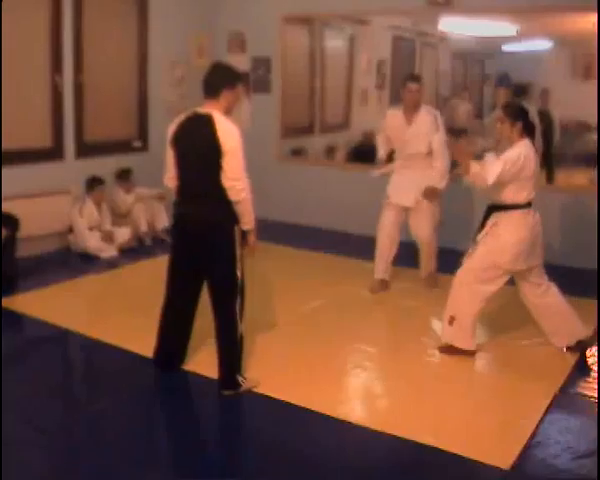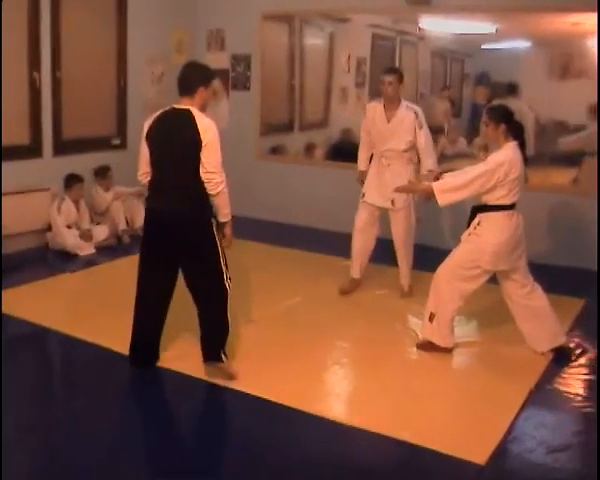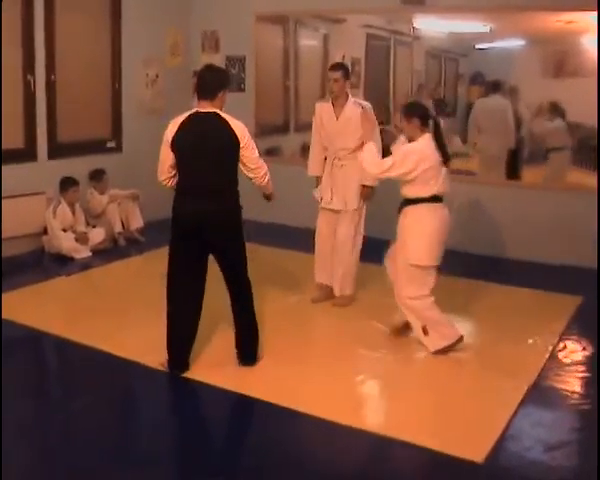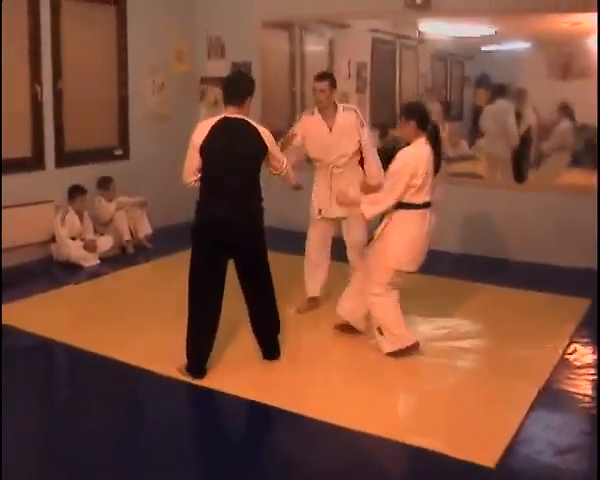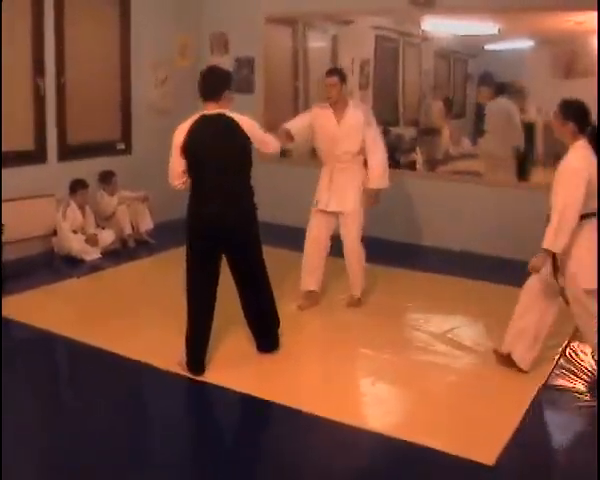
dt=0.7s
person 1, frame 1
left shoulder: (180, 126)
right shoulder: (226, 129)
left elbow: (172, 178)
right elbow: (237, 186)
right wrist: (249, 226)
left hip: (185, 218)
right hip: (218, 222)
left knee: (181, 291)
right knee: (227, 298)
left ankle: (167, 357)
right ankle: (230, 377)
person 1, frame 2
left shoulder: (154, 123)
right shoulder: (205, 126)
left elbow: (144, 174)
right elbow: (214, 180)
right wrist: (225, 220)
left hip: (159, 212)
right hip: (193, 214)
left knee: (153, 285)
right knee: (211, 285)
left ankle: (142, 354)
right ankle: (214, 355)
person 1, frame 3
left shoulder: (176, 127)
right shoulder: (234, 128)
left elbow: (165, 176)
right elbow: (259, 172)
right wrist: (268, 191)
left hip: (186, 214)
right hip: (224, 214)
left knee: (183, 287)
right knee: (238, 282)
left ankle: (178, 359)
right ankle: (248, 352)
person 1, frame 4
left shoulder: (204, 129)
right shoulder: (260, 134)
left elbow: (190, 176)
right elbow: (281, 167)
right wrist: (293, 181)
left hip: (211, 218)
right hip: (247, 218)
left knee: (205, 289)
right knee: (258, 282)
left ankle: (196, 363)
right ankle: (270, 347)
person 1, frame 5
left shoulder: (185, 130)
right shoulder: (243, 125)
left elbow: (177, 180)
right elbow: (272, 146)
right wrist: (276, 137)
left hip: (203, 217)
right hip: (240, 214)
left knee: (200, 287)
right knee: (253, 277)
left ankle: (195, 360)
right ankle: (268, 339)
person 2, frame 1
left shoulder: (517, 155)
right shoulder: (525, 150)
left elbow: (488, 179)
right elbow: (496, 172)
left wrist: (467, 163)
right wrist: (471, 165)
left hip: (508, 227)
right hip: (524, 223)
left knee: (468, 279)
right knee: (537, 284)
left ankle: (460, 341)
right ankle: (574, 337)
person 2, frame 2
left shoulder: (503, 159)
right shoulder: (511, 153)
left elbow: (469, 182)
right elbow: (473, 173)
left wrist: (424, 188)
right wrist: (436, 179)
left hip: (491, 229)
right hip: (508, 226)
left knee: (447, 278)
right knee: (521, 286)
left ankle: (438, 338)
right ankle: (551, 340)
person 2, frame 3
left shoulder: (416, 151)
right shoulder: (431, 146)
left elbow: (378, 168)
right elbow: (400, 161)
left wrist: (367, 140)
left hip: (420, 219)
right hip: (432, 215)
left knee: (410, 289)
right knee: (395, 263)
left ankle: (443, 337)
right ankle: (411, 319)
person 2, frame 4
left shoulder: (408, 156)
right shoulder: (428, 151)
left elbow: (387, 196)
left wrist: (355, 201)
right wrist: (371, 193)
left hip: (404, 223)
right hip: (419, 219)
left knee: (378, 285)
right knee: (369, 270)
left ankle: (400, 341)
right ankle: (354, 319)
person 2, frame 5
left shoulder: (577, 160)
right shoulder: (583, 153)
left elbow: (566, 213)
left wrist: (546, 251)
left hip: (576, 244)
right hip: (577, 238)
left knee: (587, 311)
right knee: (536, 295)
right ankle: (518, 353)
person 3, frame 1
left shoulder: (432, 117)
right shoulder: (392, 115)
left elbow: (441, 153)
right elbow: (384, 139)
left wrist: (436, 184)
right wrist: (381, 159)
left hip: (425, 178)
right hip: (399, 176)
left knee: (425, 233)
right knee: (386, 228)
left ankle: (429, 271)
right ankle: (381, 277)
person 3, frame 2
left shoulder: (413, 113)
right shoulder: (372, 109)
left elbow: (426, 148)
right wrist: (362, 168)
left hip: (401, 174)
right hip: (376, 173)
left knee: (403, 233)
right knee: (362, 225)
left ankle: (405, 281)
right ankle: (355, 277)
person 3, frame 3
left shoulder: (362, 109)
right shoulder: (320, 108)
left elbow: (373, 147)
left wrist: (368, 182)
right wrist: (317, 174)
left hip: (353, 175)
right hip: (330, 175)
left knee: (347, 238)
right knee: (324, 234)
left ankle: (344, 289)
right ankle: (326, 285)
person 3, frame 4
left shoulder: (352, 115)
right shoulder: (305, 121)
left elbow: (367, 149)
left wrist: (375, 181)
right wrist: (283, 146)
left hip: (350, 181)
right hip: (323, 183)
left knee: (357, 242)
right knee: (316, 241)
right ankle: (313, 295)
person 3, frame 5
left shoulder: (361, 114)
right shoulder: (318, 113)
left elbow: (376, 150)
right elbow: (298, 125)
left wrist: (375, 185)
right wrist: (287, 131)
left hip: (353, 179)
right hip: (328, 179)
left knee: (352, 239)
right knee: (315, 236)
left ankle: (356, 291)
right ankle: (311, 291)
